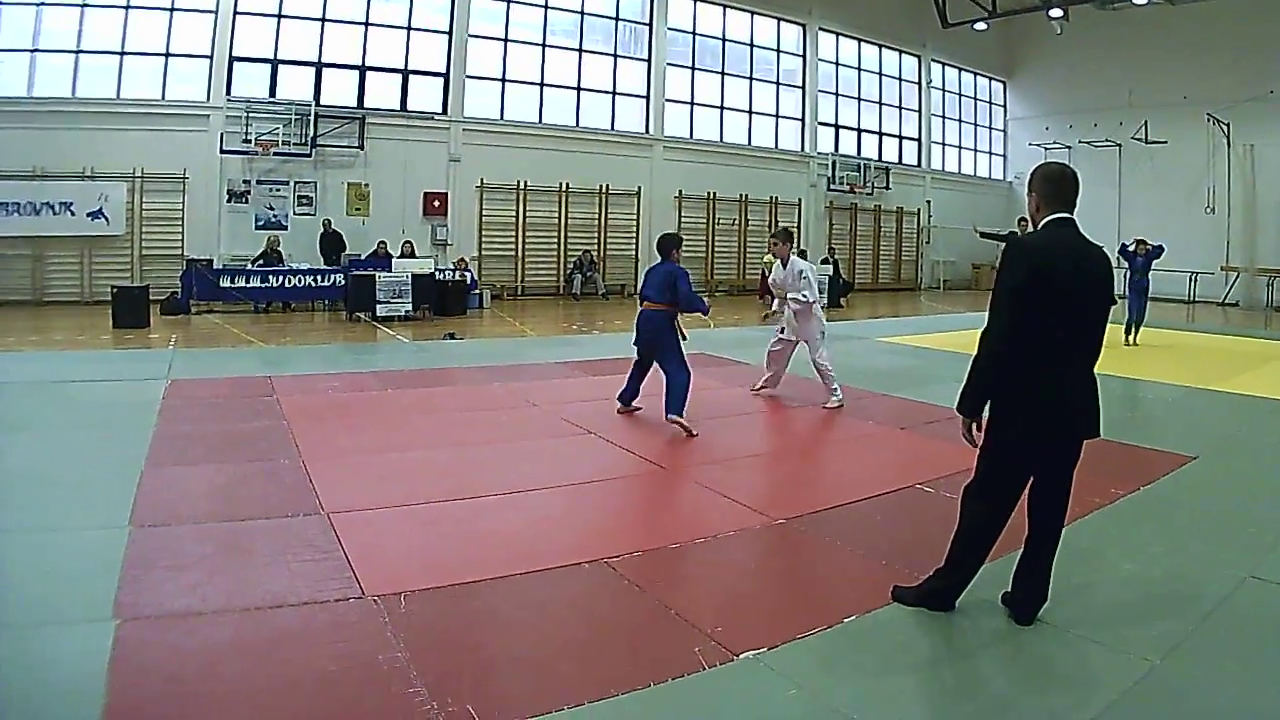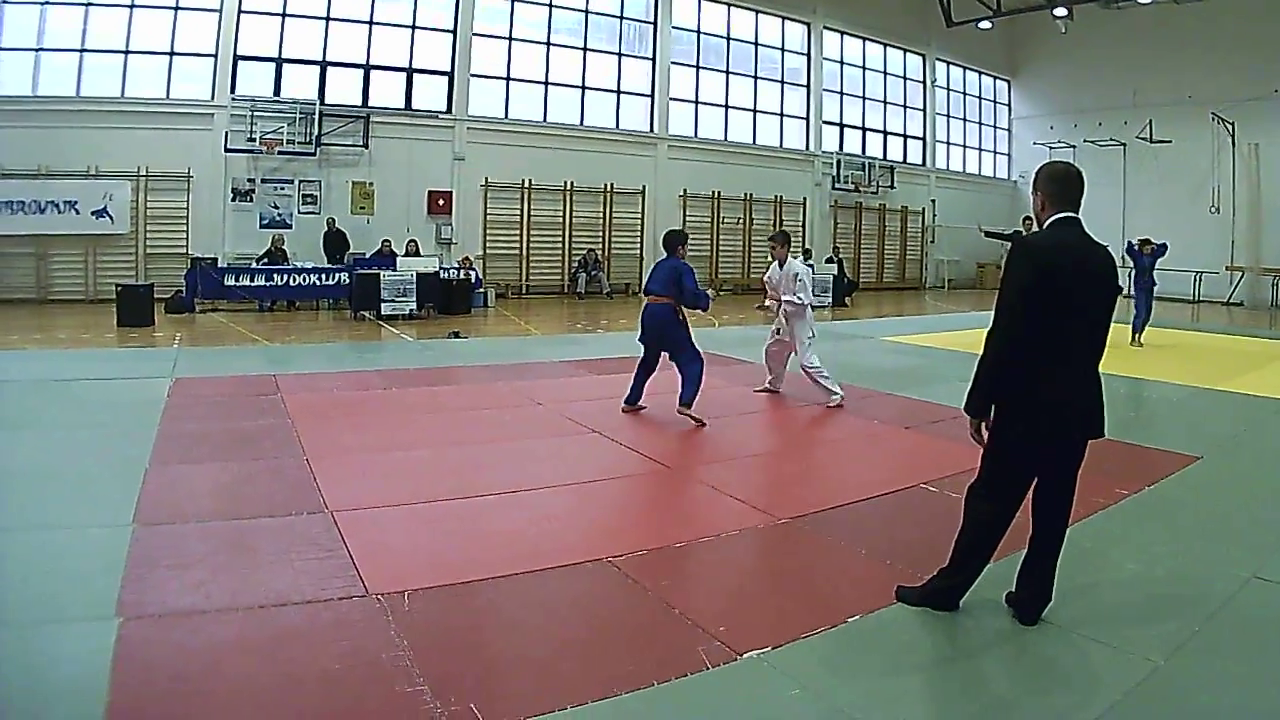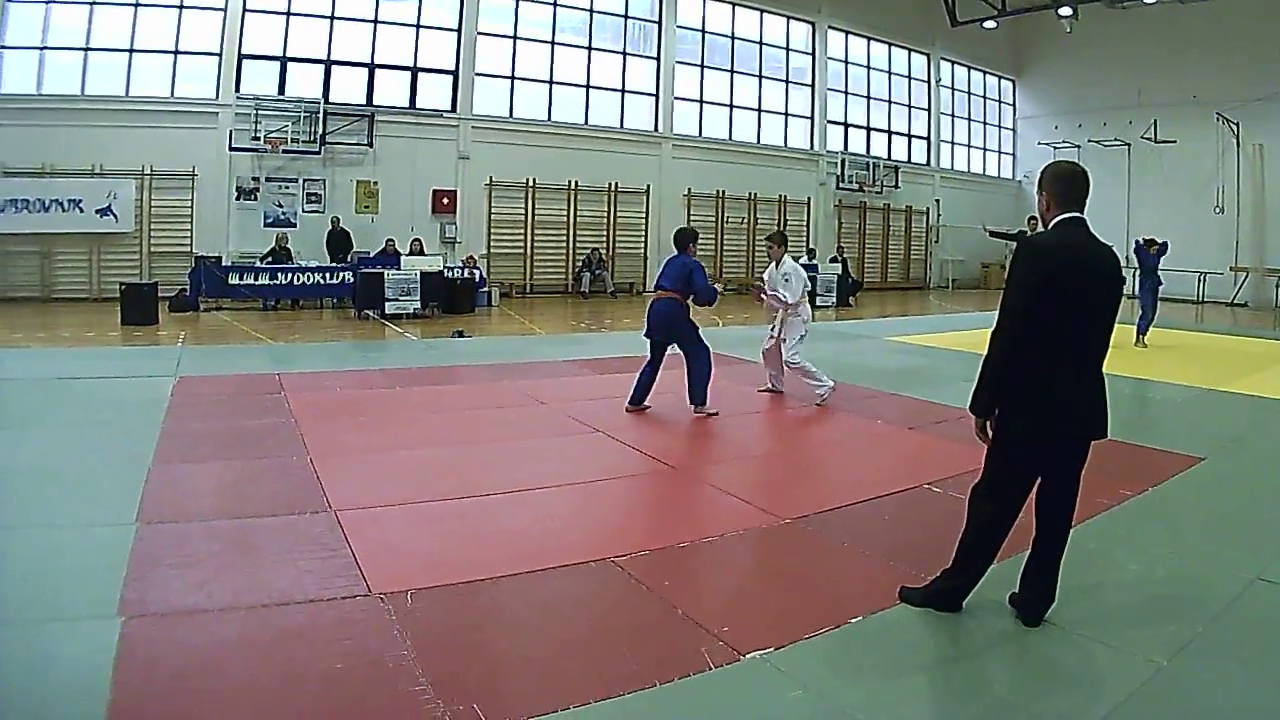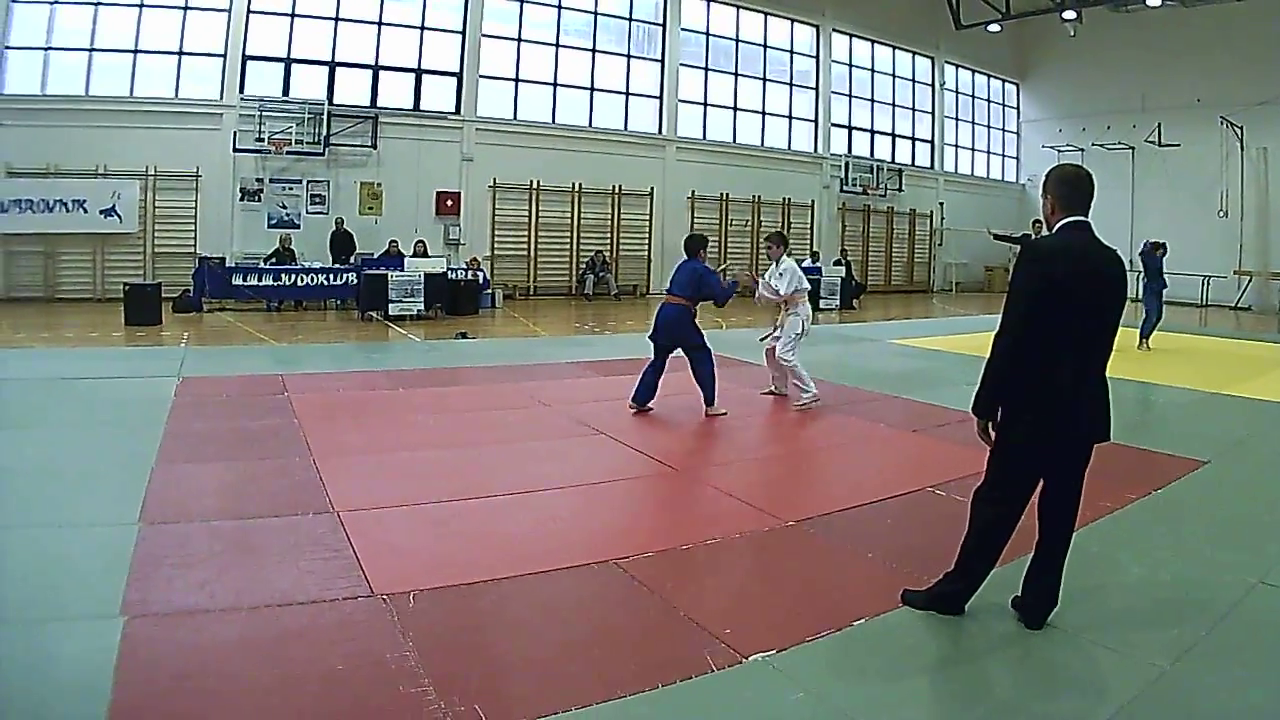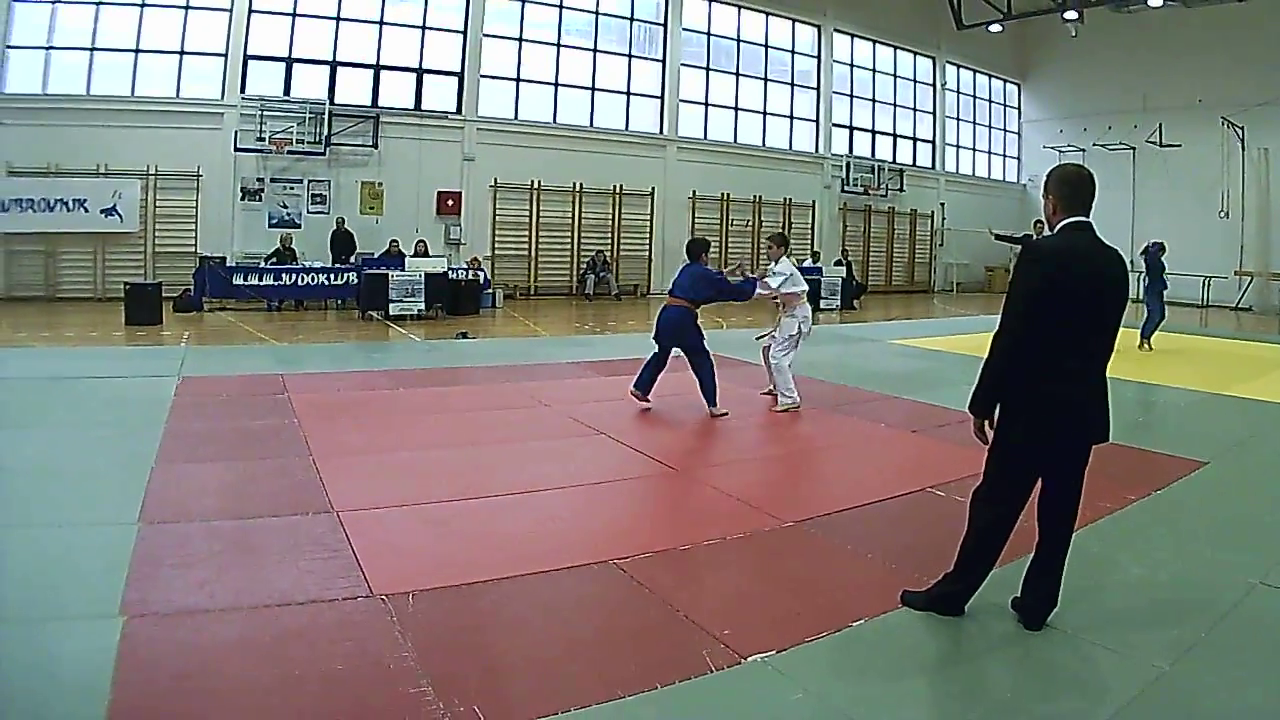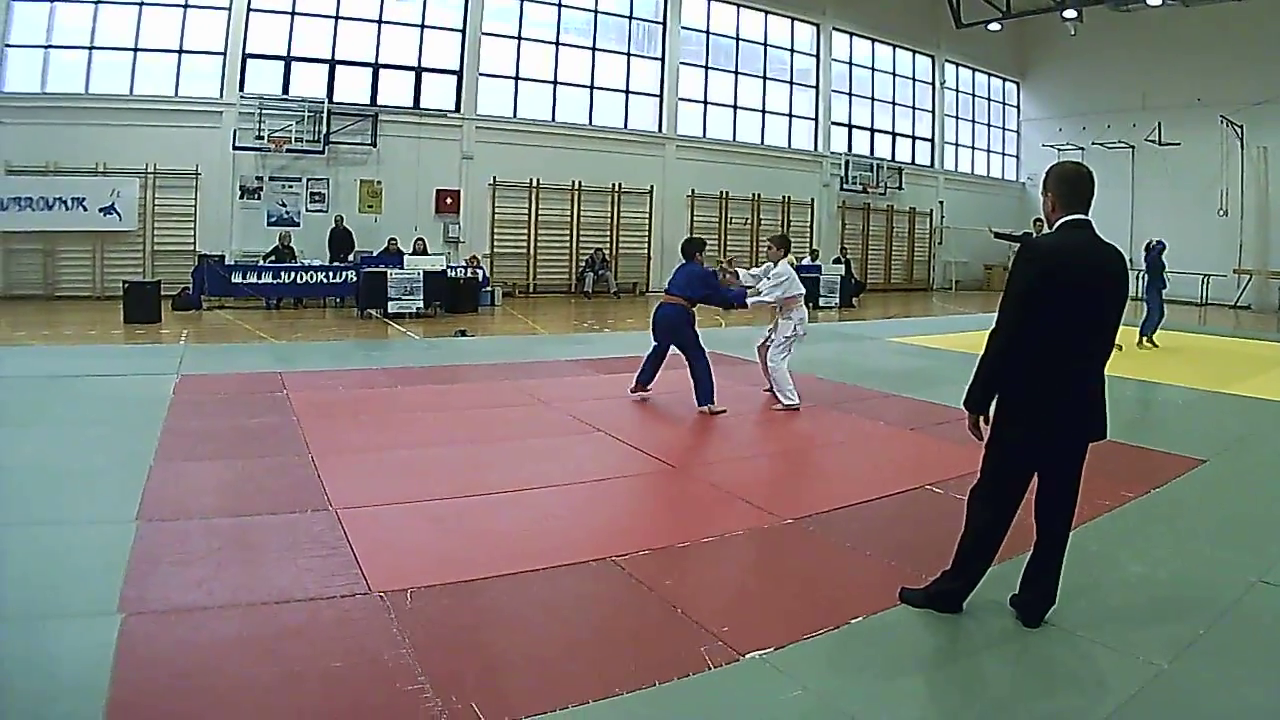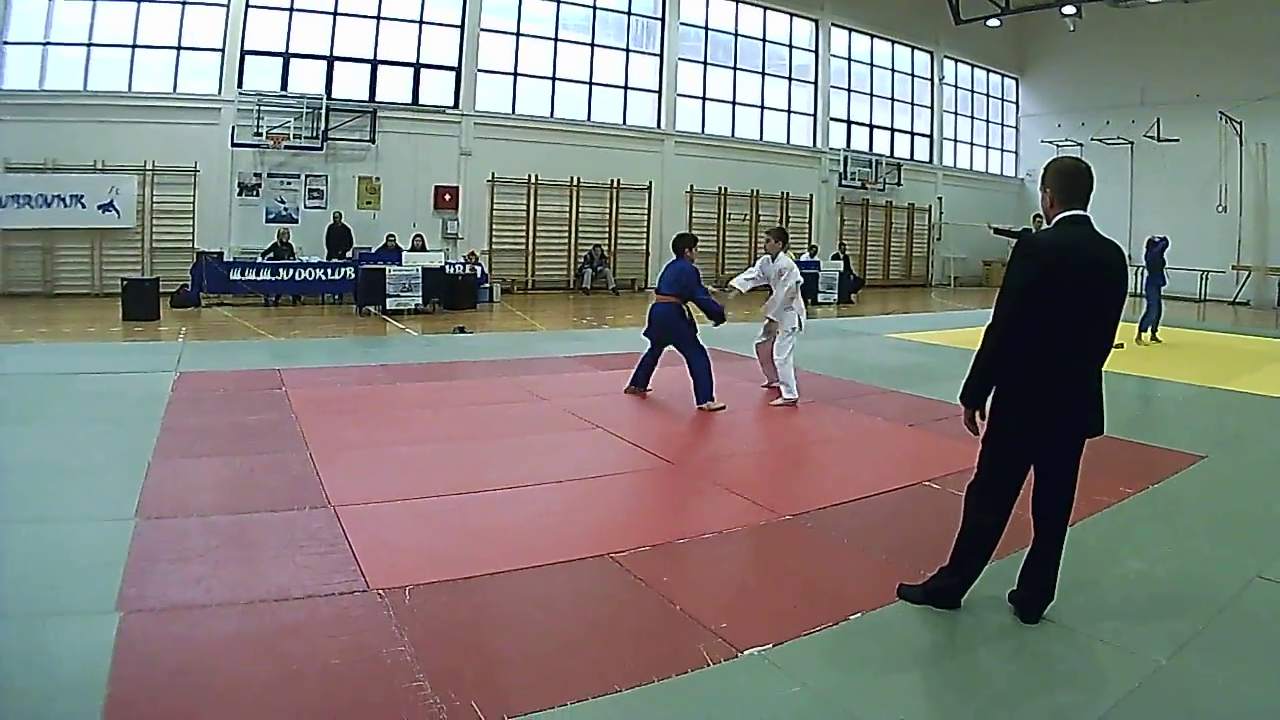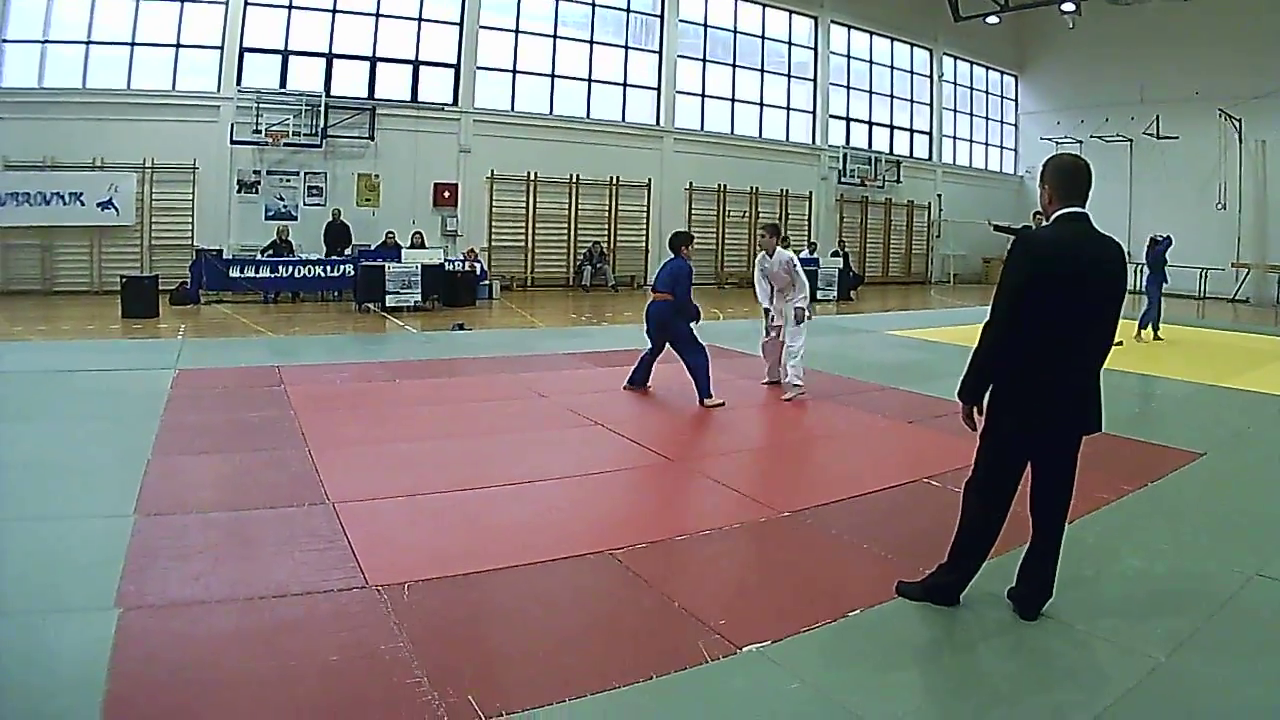
dt=0.1s
person 1, frame 1
left shoulder: (1026, 251)
right shoulder: (1098, 259)
left elbow: (999, 335)
right elbow: (1093, 337)
left wrist: (971, 403)
left hip: (1024, 404)
right hip: (1075, 404)
left knee: (987, 500)
right knee: (1049, 507)
left ankle: (943, 588)
right ankle: (1027, 599)
person 1, frame 2
left shoulder: (1032, 250)
right shoulder: (1102, 258)
left elbow: (1005, 335)
right elbow: (1095, 335)
left wrist: (978, 404)
left hip: (1029, 405)
right hip: (1079, 404)
left knee: (991, 500)
right knee: (1054, 507)
left ankle: (948, 588)
right ankle: (1031, 598)
person 1, frame 3
left shoulder: (1037, 249)
right shoulder: (1107, 258)
left elbow: (1010, 334)
right elbow: (1098, 335)
left wrist: (984, 404)
left hip: (1033, 405)
right hip: (1083, 405)
left knee: (995, 500)
right knee: (1057, 508)
left ankle: (951, 588)
right ankle: (1034, 599)
person 1, frame 4
left shoulder: (1041, 253)
right shoulder: (1112, 262)
left elbow: (1013, 338)
right elbow: (1102, 338)
left wrist: (986, 404)
left hip: (1035, 407)
right hip: (1085, 407)
left knee: (997, 503)
right knee: (1060, 510)
left ankle: (954, 591)
right ankle: (1037, 603)
person 1, frame 5
left shoulder: (1042, 254)
right shoulder: (1114, 262)
left elbow: (1011, 337)
right elbow: (1104, 339)
left wrist: (983, 403)
left hip: (1033, 408)
right hip: (1084, 408)
left knee: (995, 503)
right knee: (1059, 511)
left ankle: (952, 592)
right ankle: (1037, 603)
person 1, frame 6
left shoulder: (1039, 252)
right shoulder: (1113, 261)
left elbow: (1008, 335)
right elbow: (1104, 337)
left wrist: (978, 399)
left hip: (1029, 405)
right hip: (1082, 406)
left knee: (993, 501)
right knee: (1057, 509)
left ankle: (951, 590)
right ankle: (1034, 601)
person 1, frame 7
left shoulder: (1036, 248)
right shoulder: (1113, 256)
left elbow: (1003, 330)
right elbow: (1105, 334)
left wrist: (974, 394)
left hip: (1025, 401)
right hip: (1078, 402)
left knee: (989, 497)
right knee: (1054, 505)
left ankle: (948, 586)
right ankle: (1033, 597)
person 1, frame 8
left shoulder: (1033, 245)
right shoulder: (1112, 253)
left elbow: (1002, 327)
right elbow: (1105, 332)
left wrist: (971, 391)
left hip: (1022, 397)
right hip: (1076, 399)
left knee: (987, 494)
right knee: (1052, 502)
left ankle: (948, 583)
right ankle: (1031, 594)
person 2, frame 1
left shoulder: (652, 271)
right shoulder: (678, 272)
right elbow: (687, 302)
right wrist: (703, 304)
left hip: (644, 319)
right hip: (662, 322)
left knee: (643, 362)
right knee: (678, 370)
left ankle: (625, 403)
right ankle: (674, 413)
person 2, frame 2
left shoulder: (659, 266)
right shoulder: (683, 268)
right elbow: (691, 299)
right wrist: (707, 296)
left hip: (649, 313)
right hip: (667, 316)
left knee: (648, 361)
right knee: (692, 361)
left ankle: (631, 402)
right ankle: (685, 404)
person 2, frame 3
left shoulder: (670, 262)
right shoulder: (694, 266)
right elbow: (702, 296)
right wrist: (714, 291)
left hip: (656, 309)
right hip: (674, 312)
left knee: (656, 358)
right knee: (700, 355)
left ankle: (635, 401)
right ankle: (699, 404)
person 2, frame 4
left shoulder: (683, 266)
right shoulder: (703, 271)
right elbow: (719, 298)
left wrist: (716, 275)
right wrist: (735, 283)
left hip: (664, 313)
right hip: (681, 317)
left knee: (659, 359)
right knee: (702, 360)
left ankle: (638, 401)
right ankle: (710, 405)
person 2, frame 5
left shoulder: (686, 270)
right shoulder: (707, 275)
right elbow: (733, 292)
left wrist: (725, 273)
right wrist: (750, 281)
left hip: (666, 315)
right hip: (682, 318)
left knee: (661, 355)
right knee: (701, 361)
left ankle: (640, 388)
right ankle: (713, 406)
person 2, frame 6
left shoulder: (682, 269)
right shoulder: (702, 273)
right elbow: (722, 295)
right wrist: (744, 294)
left hip: (662, 312)
right hip: (678, 316)
left knee: (660, 349)
right knee: (697, 359)
left ankle: (640, 384)
right ankle: (706, 403)
person 2, frame 7
left shoulder: (671, 266)
right shoulder: (689, 270)
right elbow: (700, 299)
left wrist: (709, 301)
right wrist: (718, 313)
left hip: (657, 312)
right hip: (672, 314)
left knee: (656, 349)
right knee: (697, 355)
left ankle: (637, 385)
right ankle: (705, 400)
person 2, frame 8
left shoulder: (668, 265)
right shoulder: (684, 268)
right elbow: (683, 300)
right wrist: (695, 314)
left hip: (654, 310)
right hip: (669, 312)
left knee: (656, 348)
right knee: (695, 352)
left ankle: (635, 382)
right ankle: (706, 397)
person 3, frame 1
left shoulder: (803, 268)
right shoulder: (777, 268)
left elbow: (811, 298)
left wrist: (788, 297)
right wrist: (774, 310)
left hip: (808, 317)
right hip: (791, 317)
left knee: (818, 359)
right knee: (776, 351)
left ankle: (835, 395)
right ankle: (769, 381)
person 3, frame 2
left shoulder: (799, 270)
right shoulder: (774, 268)
left elbow: (804, 301)
left wrist: (780, 299)
right wrist: (769, 303)
left hip: (800, 317)
right hip: (785, 316)
left knee: (806, 360)
right knee: (772, 349)
left ankle: (835, 394)
right ankle: (773, 384)
person 3, frame 3
left shoulder: (792, 270)
right shoulder: (773, 268)
left elbow: (789, 300)
right elbow: (772, 293)
left wrist: (766, 294)
right wrist: (761, 295)
left hip: (797, 316)
right hip: (784, 315)
left knee: (791, 358)
right knee: (770, 350)
left ankle: (824, 387)
right ankle: (775, 384)
person 3, frame 4
left shoulder: (788, 268)
right shoulder: (777, 266)
left elbow: (777, 294)
right elbow: (768, 289)
left wrist: (759, 287)
right wrist: (760, 292)
left hip: (798, 314)
right hip: (788, 312)
left knee: (785, 355)
right knee: (772, 350)
left ankle: (809, 393)
right ankle: (778, 386)
person 3, frame 5
left shoulder: (785, 269)
right shoulder: (777, 266)
left elbow: (767, 288)
right elbow: (764, 284)
right wrist: (756, 279)
left hip: (796, 317)
right hip: (788, 314)
left knee: (778, 356)
right knee: (768, 348)
left ankle: (790, 400)
right ankle: (776, 386)
person 3, frame 6
left shoulder: (783, 273)
right shoulder: (772, 267)
left elbow: (766, 296)
right elbow: (753, 277)
left wrist: (743, 302)
left hip: (793, 320)
right hip: (784, 316)
left knee: (775, 359)
right knee: (764, 348)
left ankle: (790, 400)
right ankle: (776, 384)
person 3, frame 7
left shoulder: (786, 266)
right shoulder: (766, 261)
left elbow: (781, 294)
right elbow: (751, 276)
left wrist: (770, 318)
right wrist: (735, 288)
left hip: (790, 311)
right hip: (778, 311)
left knee: (781, 353)
right knee: (762, 345)
left ankle: (789, 395)
right ankle: (774, 379)
person 3, frame 8
left shoulder: (786, 258)
right shoulder: (761, 259)
left elbow: (802, 283)
right elbow: (762, 286)
left wrist: (800, 306)
right wrist: (766, 308)
left hip: (793, 303)
right hip: (777, 303)
left knee: (791, 344)
right knee: (769, 342)
left ankle: (796, 385)
right ankle: (775, 376)
